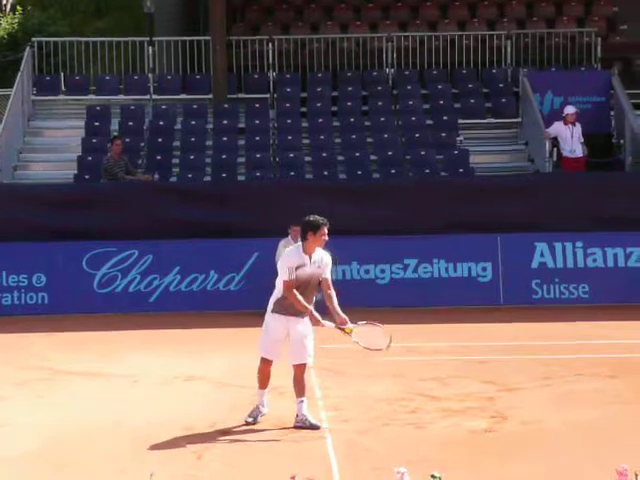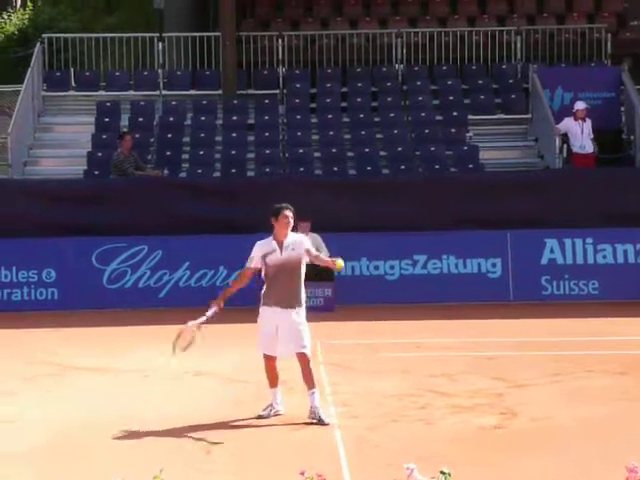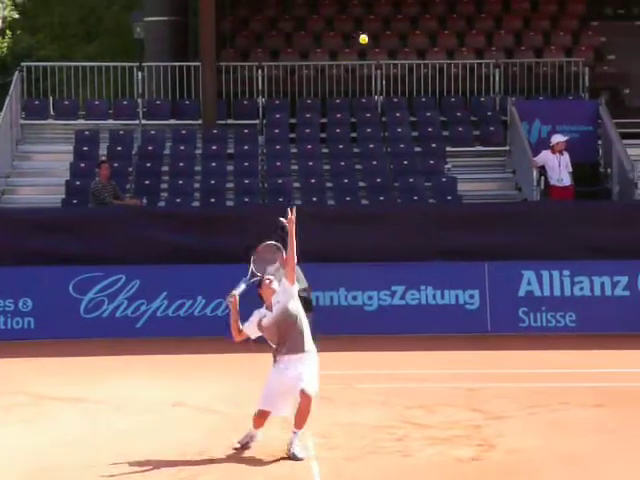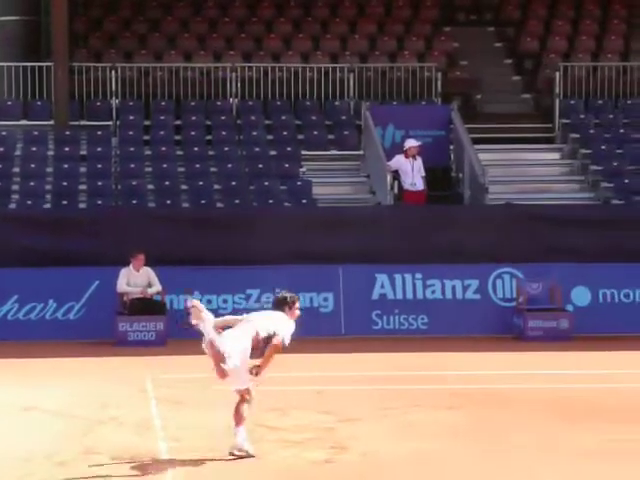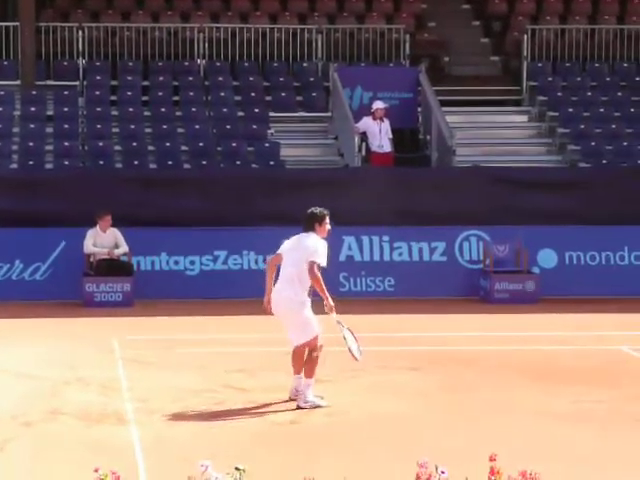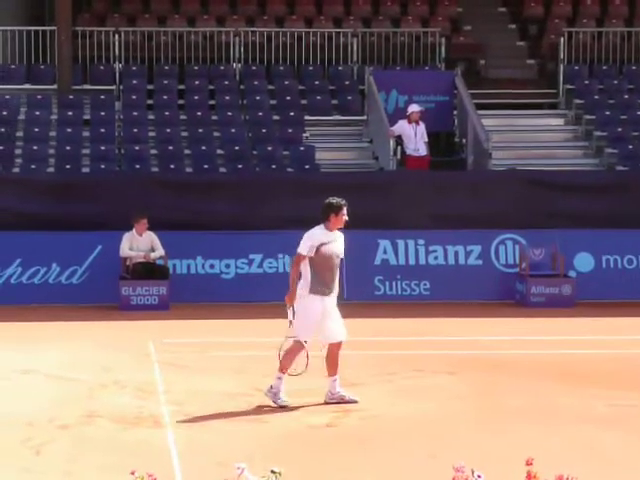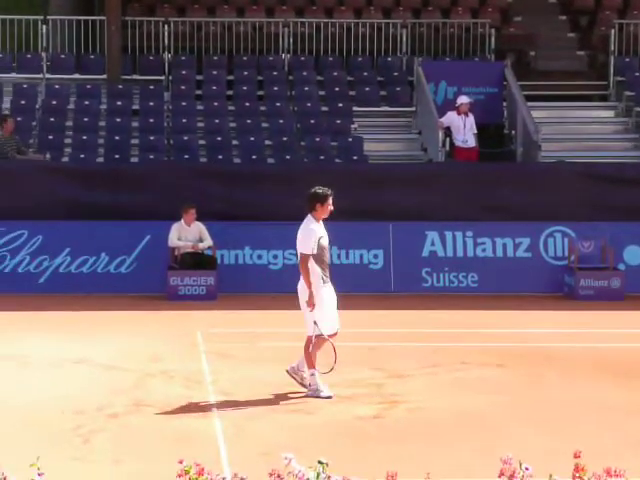
dt=0.7s
person 1, frame 1
left shoulder: (324, 258)
right shoulder: (290, 256)
left elbow: (327, 289)
right elbow: (289, 291)
left wrist: (338, 314)
right wrist: (311, 311)
left hip: (303, 319)
right hip: (278, 315)
left knee: (300, 366)
right knee: (265, 362)
left ankle: (302, 414)
right ankle: (261, 405)
person 1, frame 2
left shoulder: (300, 240)
right shoulder: (261, 247)
left elbow: (314, 256)
right elbow: (245, 276)
left wrist: (329, 262)
right wrist: (224, 295)
left hip: (294, 310)
right hip: (269, 309)
left knee: (303, 356)
right knee: (269, 359)
left ankle: (314, 406)
right ankle: (276, 403)
person 1, frame 3
left shoulder: (287, 294)
right shoulder: (259, 317)
left elbow: (291, 262)
right elbow: (237, 336)
left wrist: (291, 230)
right wrist: (233, 309)
left hip: (305, 361)
right hip: (282, 365)
left knee: (305, 398)
right knee: (263, 412)
left ankle: (294, 442)
right ankle: (251, 435)
person 1, frame 4
left shoulder: (258, 314)
right shoulder: (287, 324)
left elbow: (229, 319)
right elbow: (276, 344)
right wrist: (261, 366)
right hip: (240, 341)
left knee: (246, 396)
right knee: (224, 374)
left ankle: (240, 442)
right ankle: (202, 316)
person 1, frame 5
left shoulder: (294, 240)
right shoulder: (318, 243)
left elbow: (271, 264)
right elbow: (313, 272)
left wrist: (269, 293)
right wrist: (327, 298)
left hip: (279, 298)
right hip: (295, 300)
left knee: (302, 344)
right knee: (314, 345)
left ankle: (298, 389)
right ankle: (305, 396)
person 1, frame 6
left shoulder: (339, 237)
right shoulder: (314, 236)
right elbow: (297, 263)
left wrist: (336, 289)
right wrist: (292, 290)
left hip: (328, 298)
right hip: (309, 297)
left knee: (335, 343)
right knee: (299, 344)
left ankle: (334, 391)
right ankle: (275, 387)
person 1, frame 7
left shoulder: (318, 225)
right shoulder: (309, 229)
right elbow: (304, 263)
right wrist: (311, 292)
left hip: (324, 287)
right hip: (314, 289)
left knee: (329, 332)
right knee: (316, 335)
left ankle: (299, 367)
right ankle: (313, 383)
